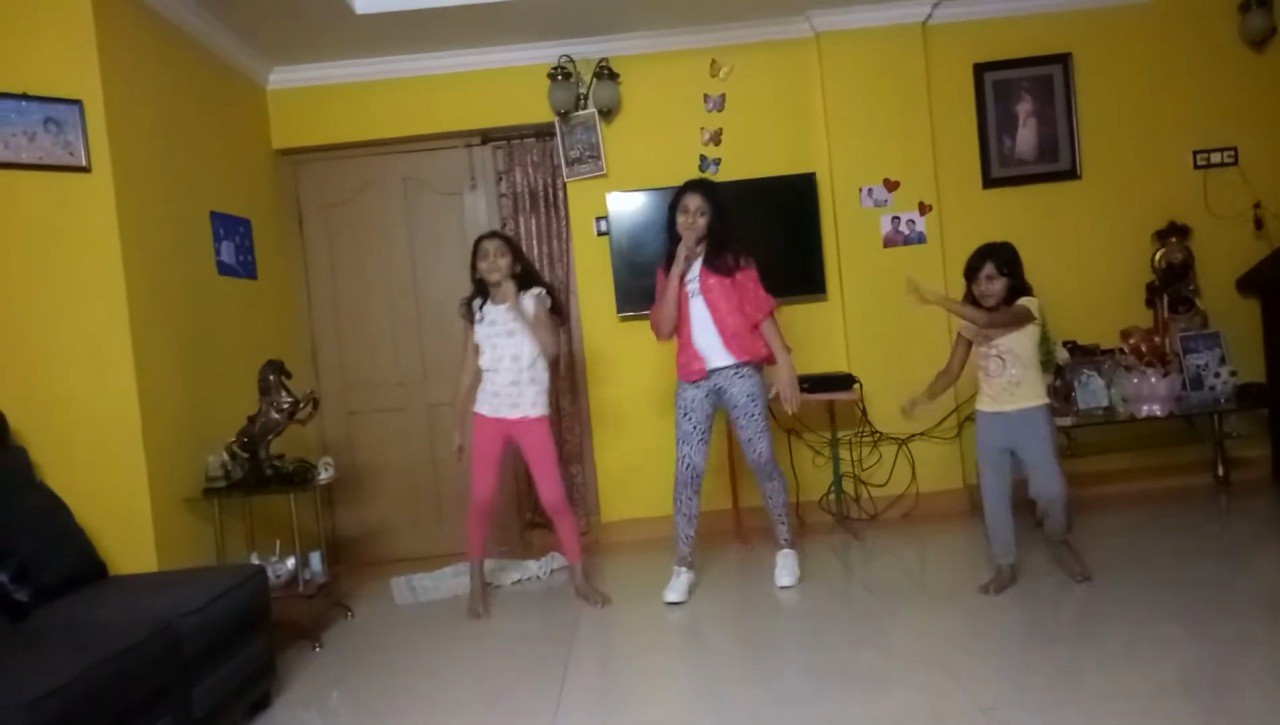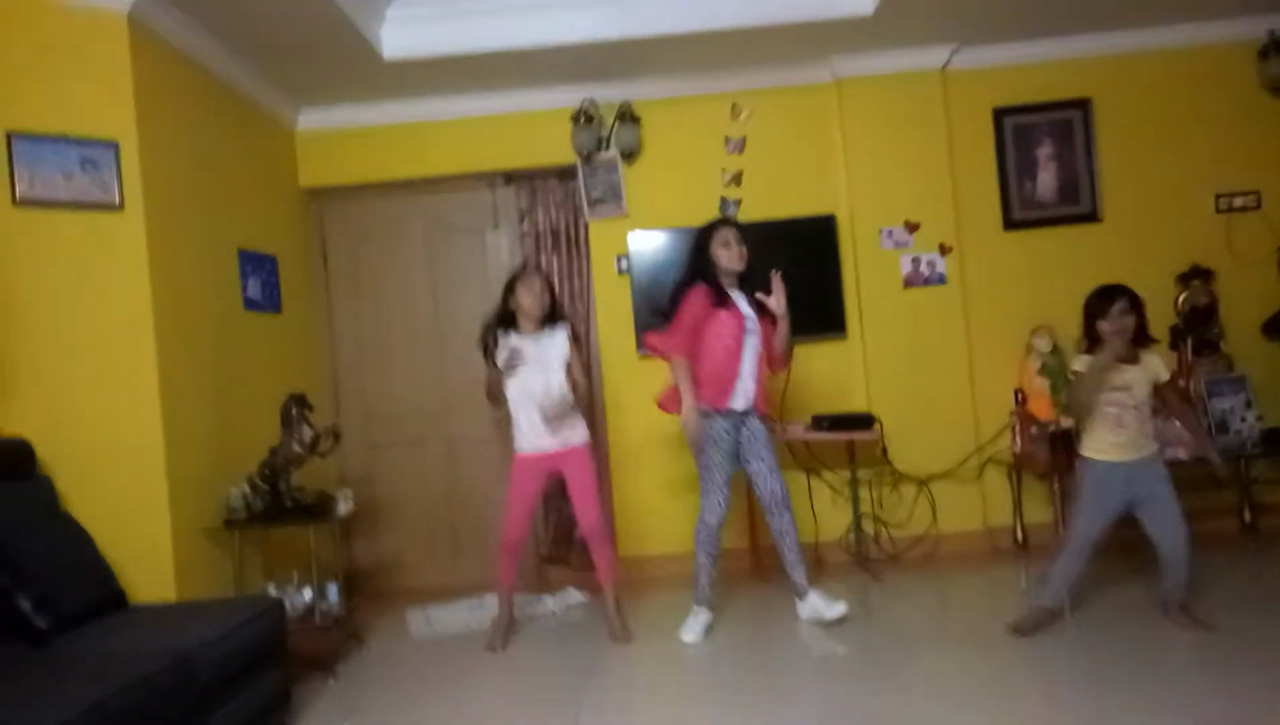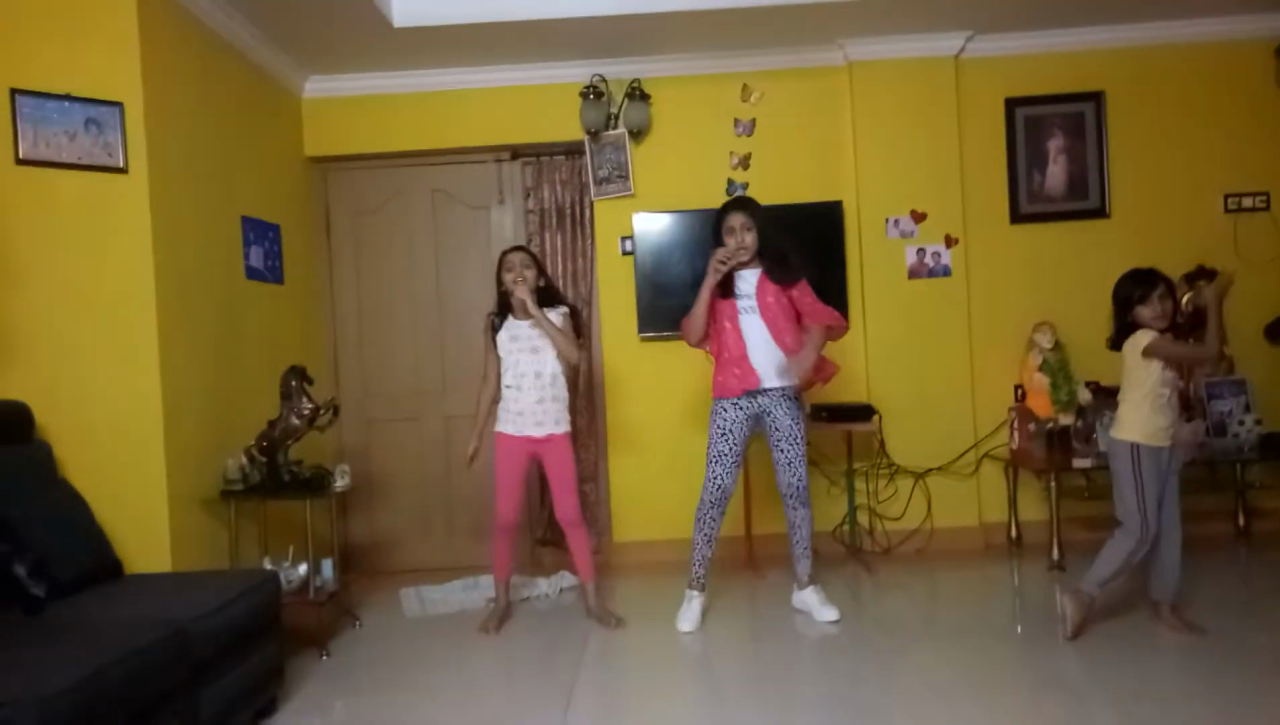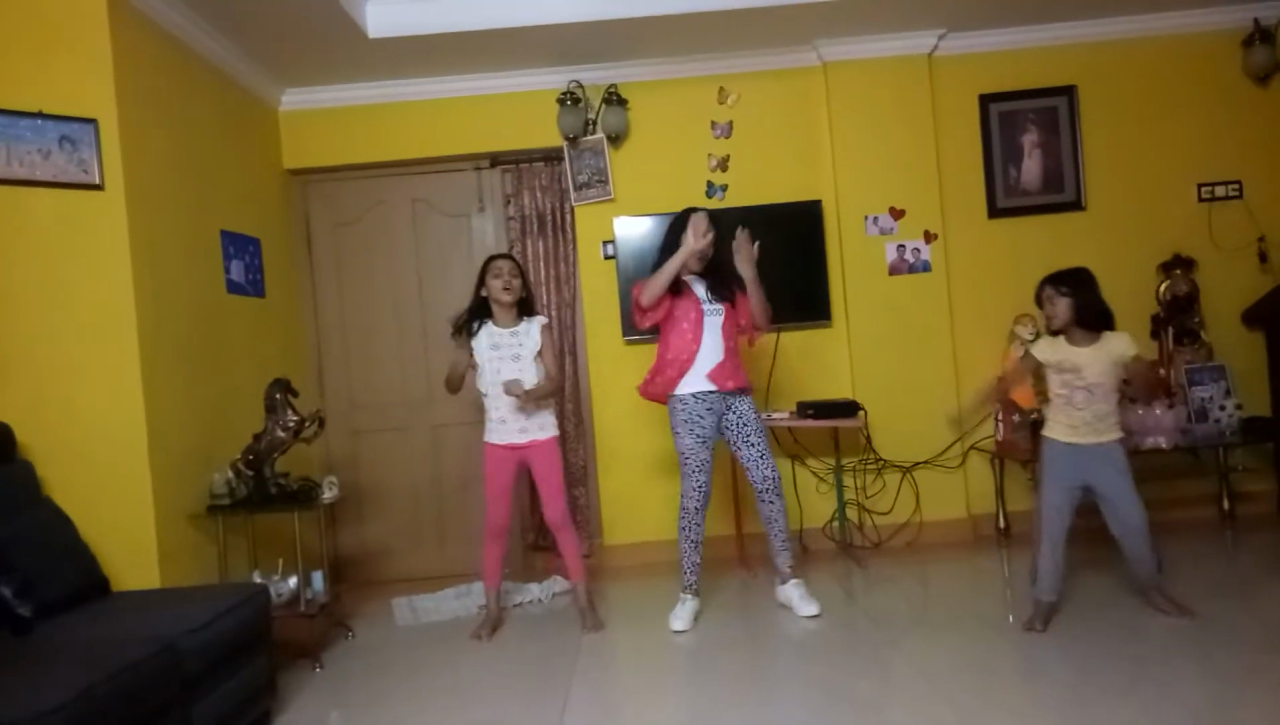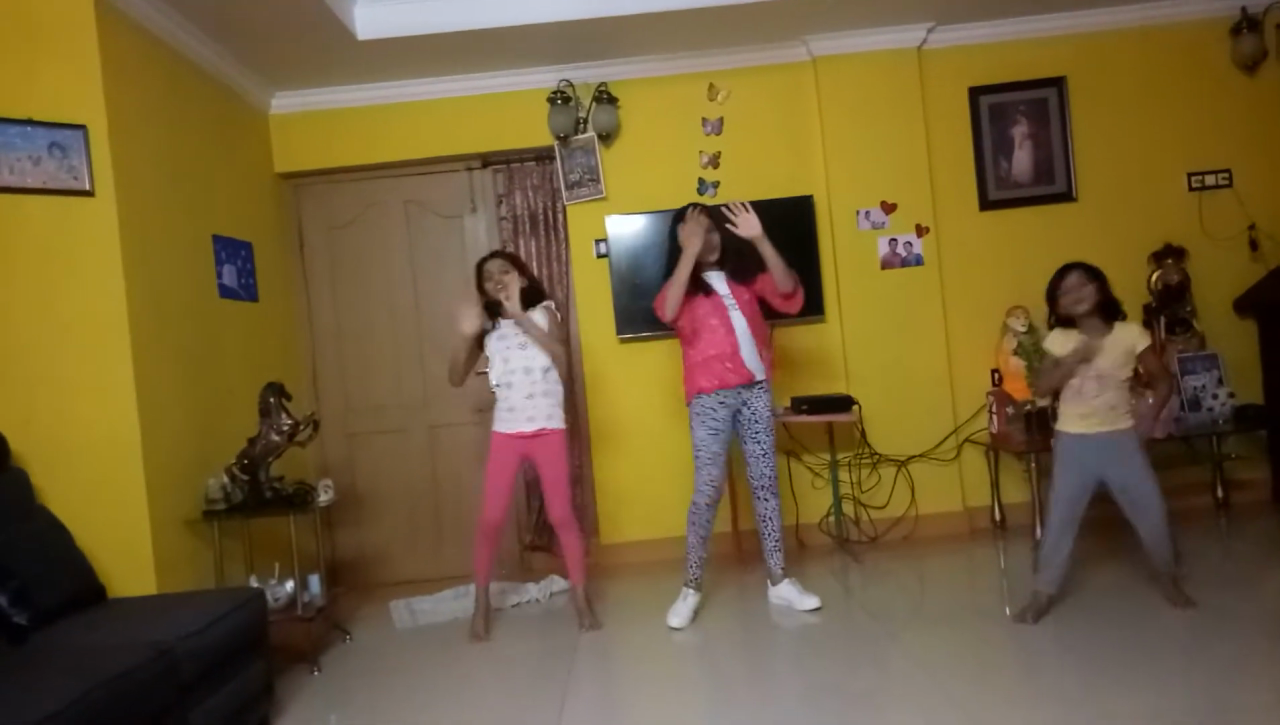
dt=0.5s
person 1, frame 1
left shoulder: (732, 259)
right shoulder: (668, 269)
left elbow: (759, 311)
right elbow: (663, 329)
left wrist: (784, 361)
right wrist: (677, 270)
left hip: (739, 371)
right hip: (693, 379)
left knee: (761, 460)
right knee: (688, 470)
left ankle: (785, 548)
right ankle: (683, 567)
person 1, frame 2
left shoulder: (751, 300)
right shoulder: (701, 294)
left elbow: (778, 359)
right elbow: (676, 344)
left wrist: (781, 314)
right wrist: (688, 398)
left hip: (748, 414)
right hip: (712, 414)
left knee: (776, 498)
right knee: (715, 508)
left ankle: (805, 595)
right ankle: (701, 606)
person 1, frame 3
left shoulder: (784, 276)
right shoulder: (718, 280)
left elbow: (829, 323)
right elbow: (692, 336)
left wrist: (809, 350)
right wrist: (710, 282)
left hip: (783, 393)
right hip: (733, 397)
left knee: (795, 488)
right knee: (716, 489)
left ankle: (804, 586)
right ankle: (695, 591)
person 1, frame 4
left shoulder: (723, 284)
right shoulder: (667, 284)
left elbow: (759, 321)
right elbow: (644, 300)
left wrist: (748, 272)
right wrist: (684, 252)
left hip: (734, 394)
right hip: (691, 398)
left knee: (766, 481)
right knee: (695, 494)
left ankle: (787, 579)
right ankle: (689, 594)
person 1, frame 5
left shoulder: (743, 274)
right shoulder: (685, 282)
left elbow: (788, 291)
right elbow: (667, 312)
left wrist: (758, 239)
right wrist: (692, 251)
left hip: (755, 388)
right hip: (711, 395)
left knee: (765, 482)
right knee: (707, 488)
left ankle: (778, 580)
right ankle: (691, 588)
person 2, frame 1
left shoulder: (535, 298)
right shoulder: (475, 311)
left elbow: (551, 348)
right elbow: (469, 370)
left wrist: (517, 306)
right wrist: (459, 424)
left hip: (532, 415)
right hip: (488, 417)
left knee: (554, 498)
right knee: (481, 501)
left ankle: (579, 578)
right ankle: (476, 583)
person 2, frame 2
left shoulder: (562, 337)
right shoulder: (500, 344)
left elbow: (583, 389)
right elbow: (495, 400)
left wrist: (568, 408)
right wrist: (504, 366)
left hip: (572, 445)
right hip: (530, 451)
left knee: (593, 527)
right knee: (512, 534)
left ankle: (612, 610)
right ankle: (504, 614)
person 2, frame 3
left shoulder: (557, 316)
right shoulder: (496, 326)
left elbow: (574, 356)
right elbow: (490, 384)
left wrist: (537, 314)
right wrist: (475, 434)
left hip: (555, 431)
right hip: (510, 433)
left knee: (569, 514)
right knee: (506, 518)
left ankle: (592, 598)
right ankle: (501, 600)
person 2, frame 4
left shoulder: (538, 327)
right shoulder: (475, 332)
left elbow: (555, 379)
right elbow: (453, 387)
left wrist: (532, 395)
right wrist: (457, 367)
left hip: (541, 435)
right hip: (499, 441)
left knee: (558, 516)
right knee: (496, 523)
left ankle: (583, 599)
right ankle: (493, 608)
person 2, frame 5
left shoulder: (543, 313)
right shoulder: (487, 328)
left elbow: (561, 356)
right elbow: (456, 378)
left wrist: (520, 313)
right wrist: (466, 336)
left hip: (548, 429)
right hip: (505, 432)
left knee: (562, 515)
right knee: (490, 518)
left ankle: (581, 597)
right ankle: (481, 603)
person 3, frame 1
left shoulder: (1026, 308)
right shoulder: (970, 323)
left elbow: (989, 321)
right elbow: (952, 370)
left wrist: (938, 300)
right wrist: (924, 397)
left hip: (1030, 413)
right hip: (990, 417)
left knee: (1050, 487)
right knee: (994, 495)
left ankle: (1059, 541)
right ankle: (1004, 565)
person 3, frame 2
left shoulder: (1152, 362)
right shoulder: (1089, 365)
left elbow: (1177, 407)
right elbow: (1080, 411)
left wrist: (1205, 442)
right wrist: (1102, 365)
left hip: (1146, 464)
right hip: (1101, 466)
left knee: (1174, 538)
right knee: (1080, 538)
left ankle: (1175, 604)
right ankle: (1046, 605)
person 3, frame 3
left shoulder: (1158, 344)
right shoulder: (1143, 340)
right elbow: (1209, 352)
right wrist: (1213, 302)
left hip: (1162, 449)
right hip: (1136, 448)
left knee: (1170, 531)
right knee: (1140, 530)
left ankle: (1165, 604)
right ankle: (1083, 593)
person 3, frame 4
left shoulder: (1118, 343)
right shoulder: (1045, 348)
left elbow: (1148, 381)
right elbow: (1009, 380)
left wrist: (1142, 375)
left hip: (1104, 449)
right hip: (1058, 449)
left knee: (1133, 523)
right knee: (1051, 527)
left ankle: (1152, 589)
right ankle: (1045, 600)
person 3, frame 5
left shoulder: (1130, 333)
right shoulder: (1059, 339)
left elbow: (1163, 379)
right elbow: (1041, 387)
right wrist: (1075, 358)
left hip: (1120, 439)
right hip: (1073, 441)
left knee: (1152, 514)
right knee: (1061, 520)
left ankle: (1168, 578)
right ankle: (1043, 592)
